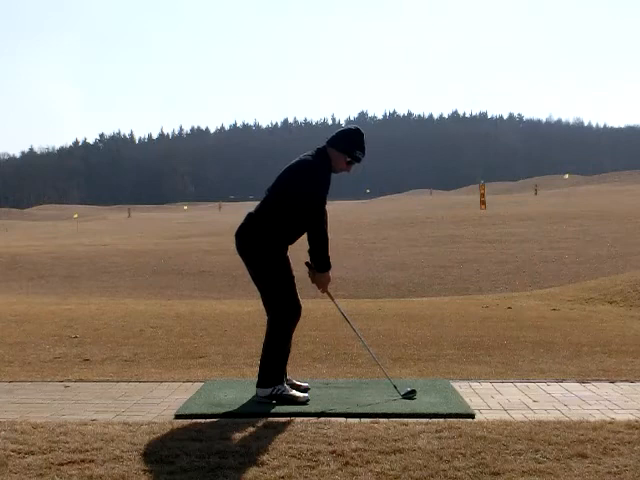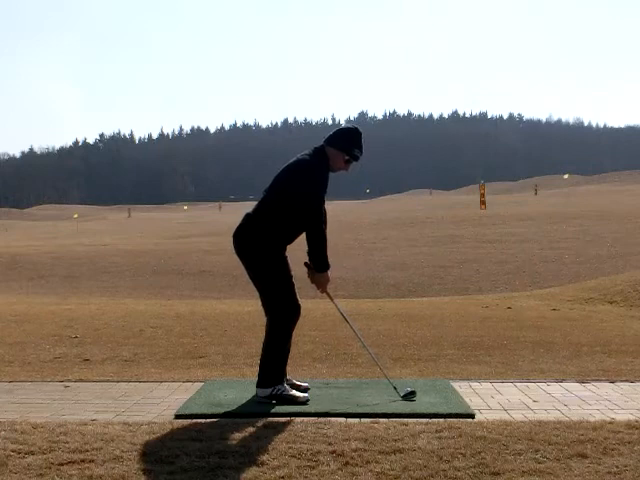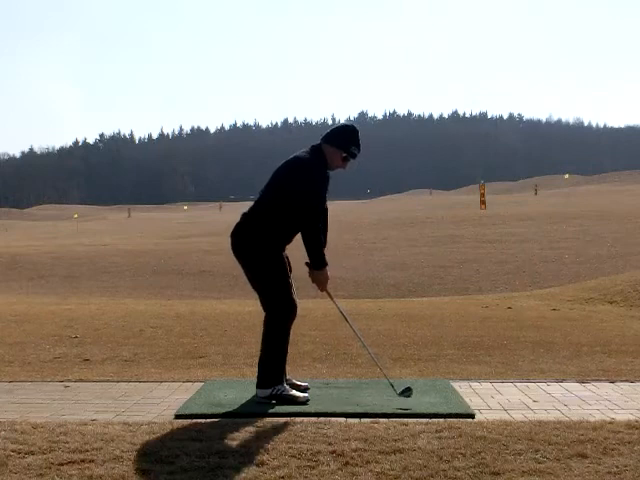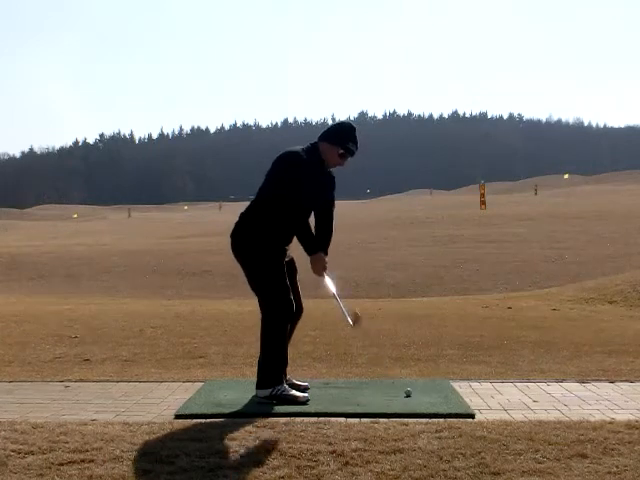
dt=0.5s
person 1, frame 1
left shoulder: (314, 167)
right shoulder: (313, 170)
left elbow: (315, 220)
right elbow: (315, 222)
left wrist: (317, 263)
right wrist: (322, 266)
left hip: (265, 241)
right hip: (260, 243)
left knee: (285, 310)
right knee: (286, 310)
left ankle: (276, 376)
right ankle: (269, 384)
person 1, frame 2
left shoulder: (312, 167)
right shoulder: (311, 169)
left elbow: (315, 220)
right elbow: (314, 222)
left wrist: (315, 263)
right wrist: (321, 267)
left hip: (263, 242)
right hip: (258, 243)
left knee: (283, 310)
right knee: (286, 310)
left ankle: (277, 376)
right ankle: (268, 384)
person 1, frame 3
left shoulder: (315, 169)
right shoulder: (306, 167)
left elbow: (317, 218)
right elbow: (308, 221)
left wrist: (316, 262)
right wrist: (319, 264)
left hip: (267, 243)
right hip: (255, 242)
left knee: (284, 308)
right knee: (282, 309)
left ankle: (277, 375)
right ankle: (269, 384)
person 1, frame 4
left shoulder: (325, 178)
right shoulder: (293, 160)
left elbow: (325, 218)
right elbow: (291, 210)
left wrist: (321, 252)
right wrist: (313, 251)
left hip: (275, 244)
right hip: (252, 240)
left knee: (293, 308)
right knee: (279, 307)
left ankle: (278, 375)
right ankle: (268, 384)
